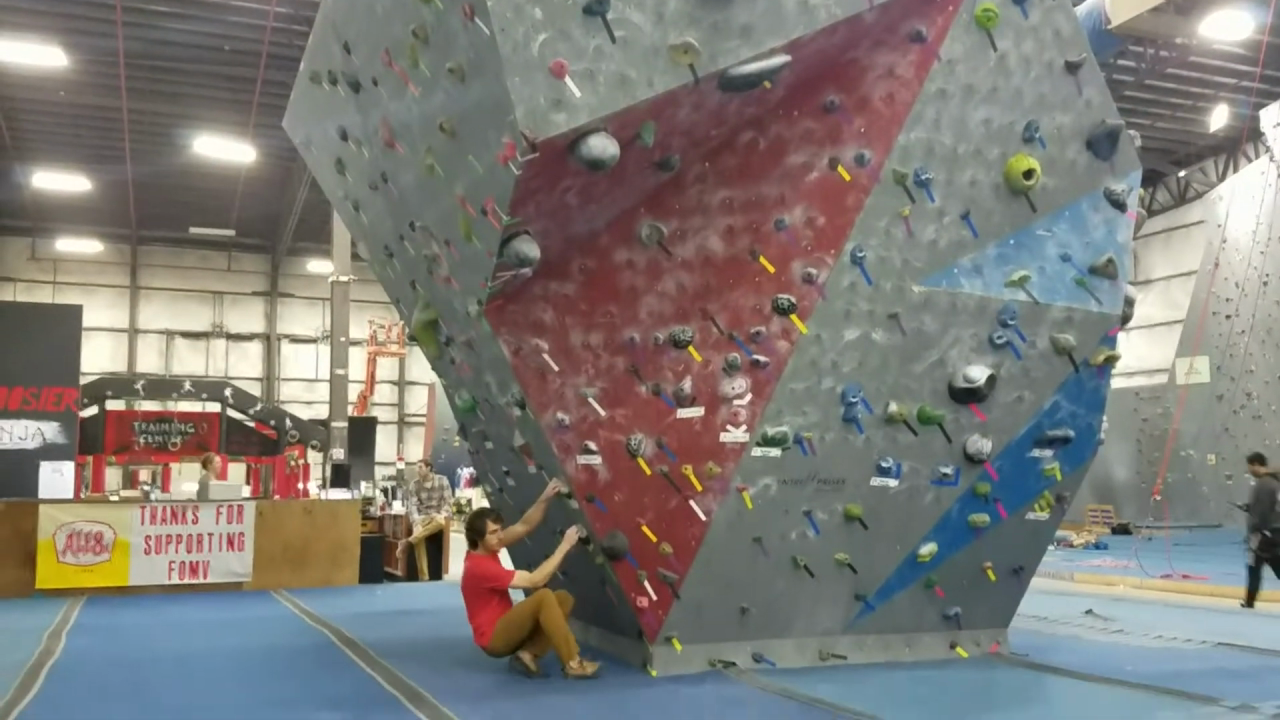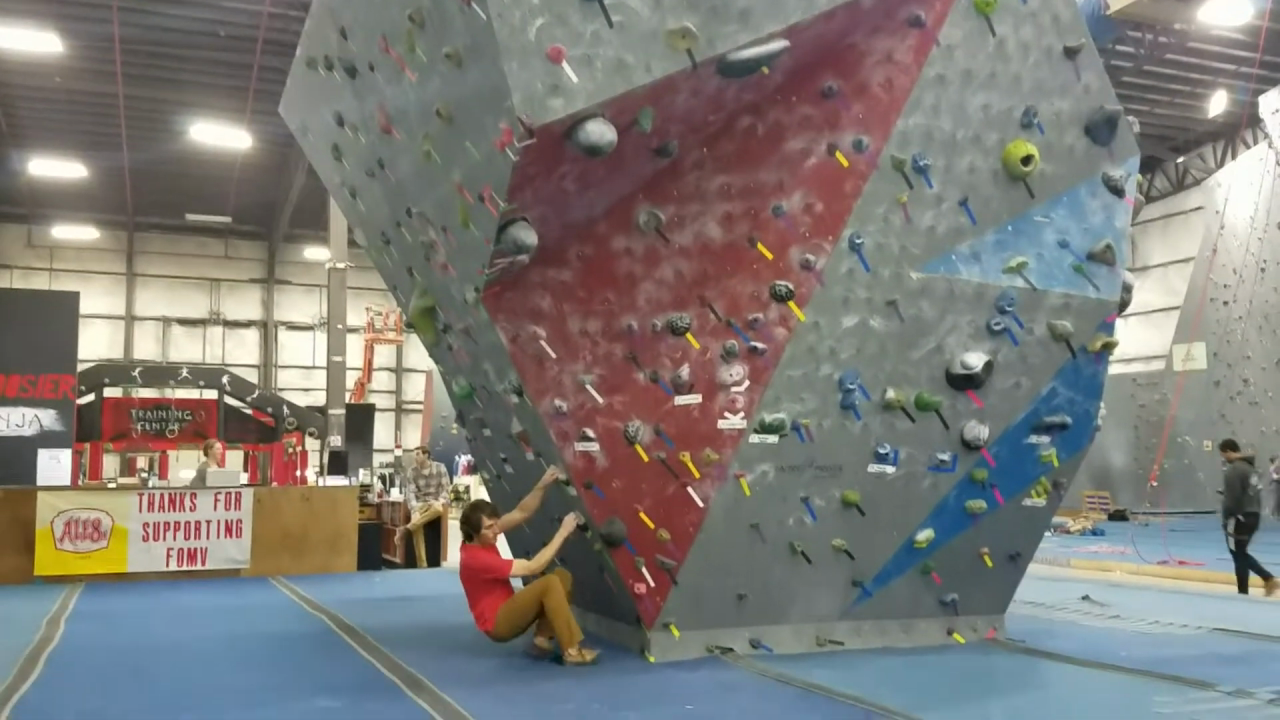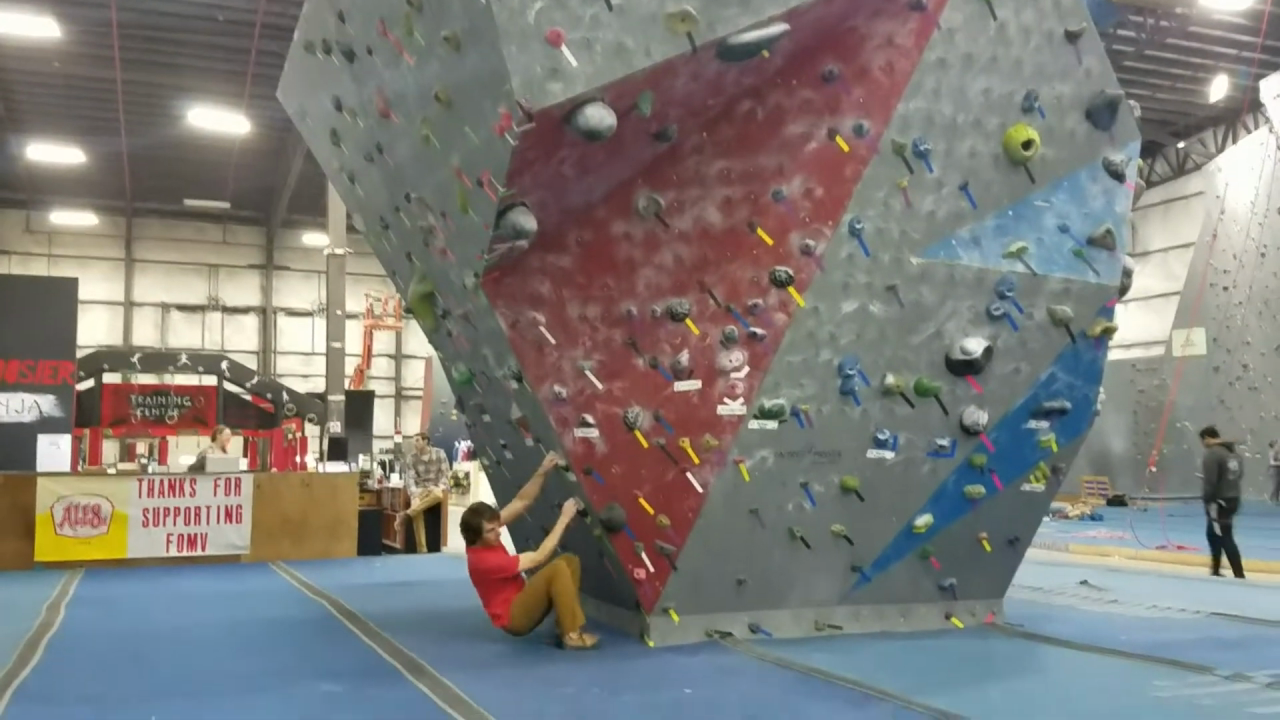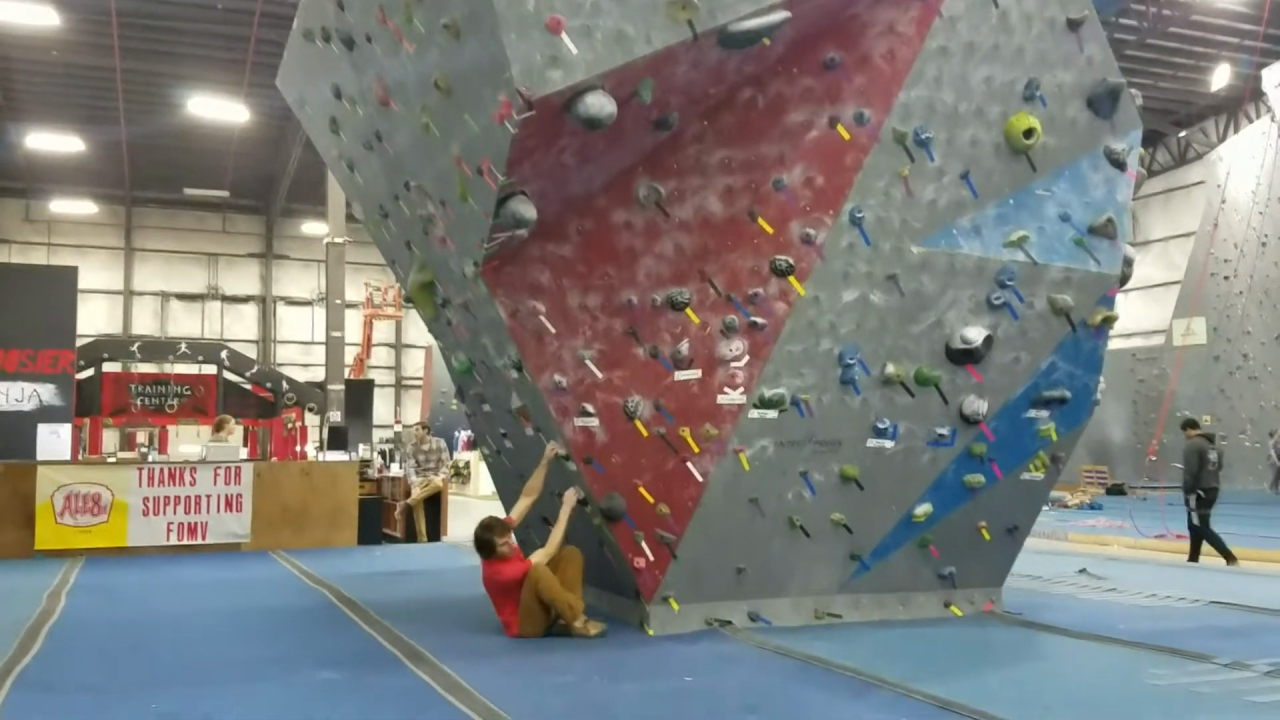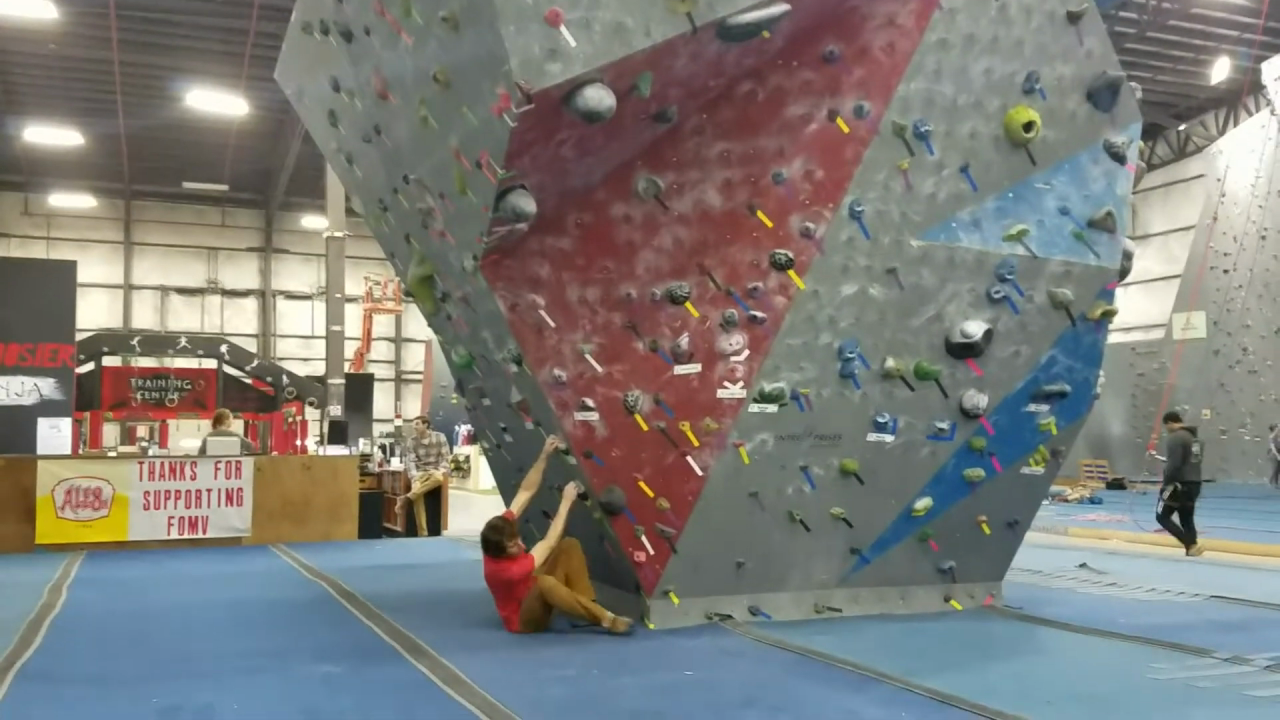
dt=0.2s
person 1, frame 1
left shoulder: (485, 550)
right shoulder: (481, 567)
left elbow: (525, 526)
right elbow: (535, 580)
left wrist: (545, 499)
right wrist: (565, 545)
left hip: (504, 628)
right hip: (494, 638)
left knee: (564, 598)
right knee: (544, 596)
left ankle: (527, 654)
right ankle: (572, 663)
person 1, frame 2
left shoulder: (481, 539)
right shoulder: (477, 559)
left elbow: (521, 513)
right elbow: (533, 567)
left wrist: (542, 485)
right wrist: (563, 532)
left hip: (506, 611)
right hip: (497, 623)
left knee: (562, 575)
right knee: (550, 582)
left ankle: (544, 638)
right ankle: (572, 651)
person 1, frame 3
left shoulder: (489, 528)
right shoulder: (484, 560)
left elbow: (521, 502)
right elbow: (538, 558)
left wrist: (542, 472)
right wrist: (564, 518)
left hip: (519, 599)
right hip: (514, 616)
left knee: (570, 560)
right knee: (558, 567)
left ankle: (565, 627)
right ankle: (572, 635)
person 1, frame 4
left shoulder: (500, 533)
right shoulder: (500, 572)
left elbow: (528, 497)
right elbow: (548, 552)
left wrist: (545, 461)
right wrist: (566, 508)
right hip: (525, 625)
left knee: (571, 552)
right knee: (538, 572)
left ankle: (570, 618)
right ankle: (578, 622)
person 1, frame 5
left shoulder: (502, 529)
right shoulder: (506, 570)
left elbow: (525, 491)
right elbow: (549, 543)
left wrist: (544, 455)
right wrist: (565, 502)
right hip: (524, 622)
left knee: (570, 544)
right knee: (545, 583)
left ankle: (587, 607)
right ankle: (605, 619)
